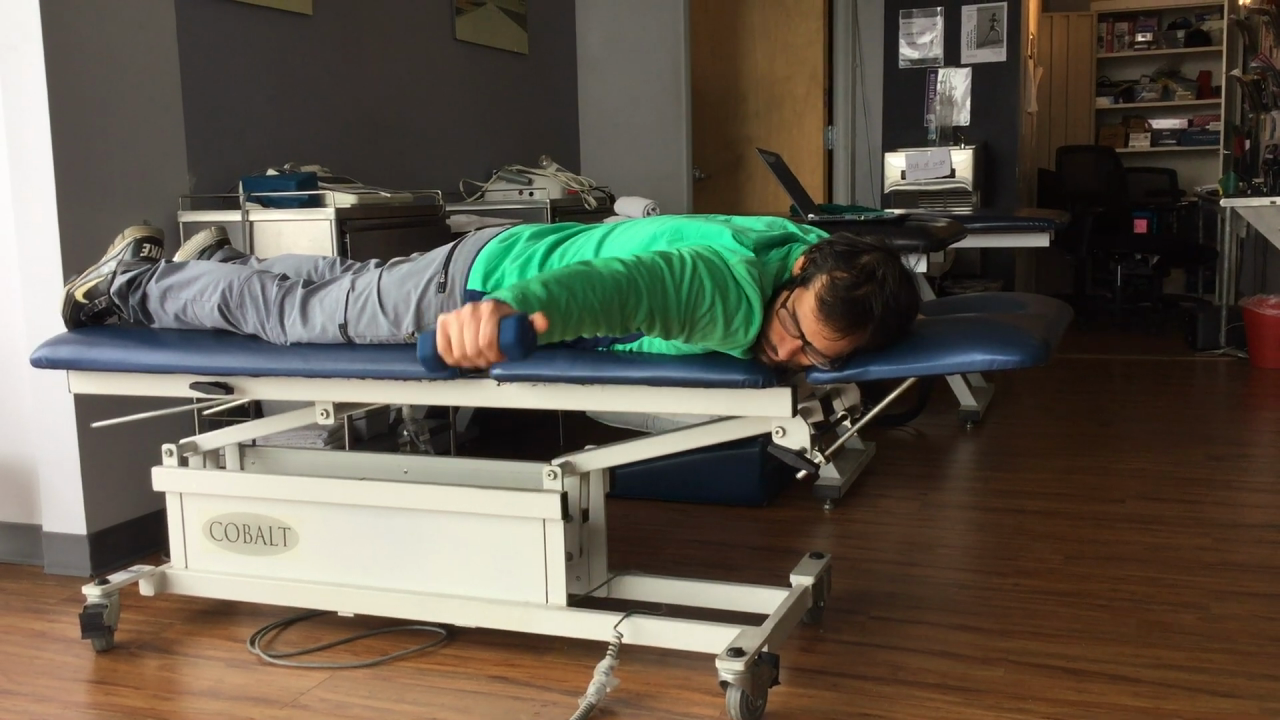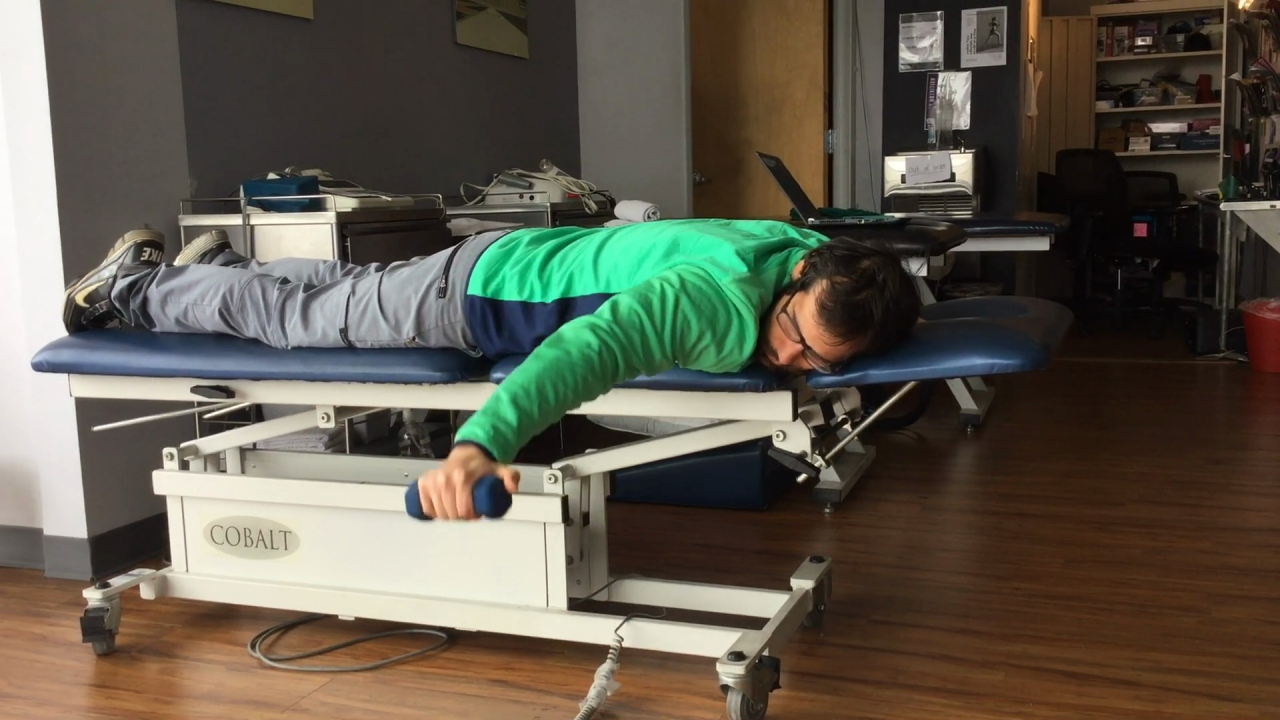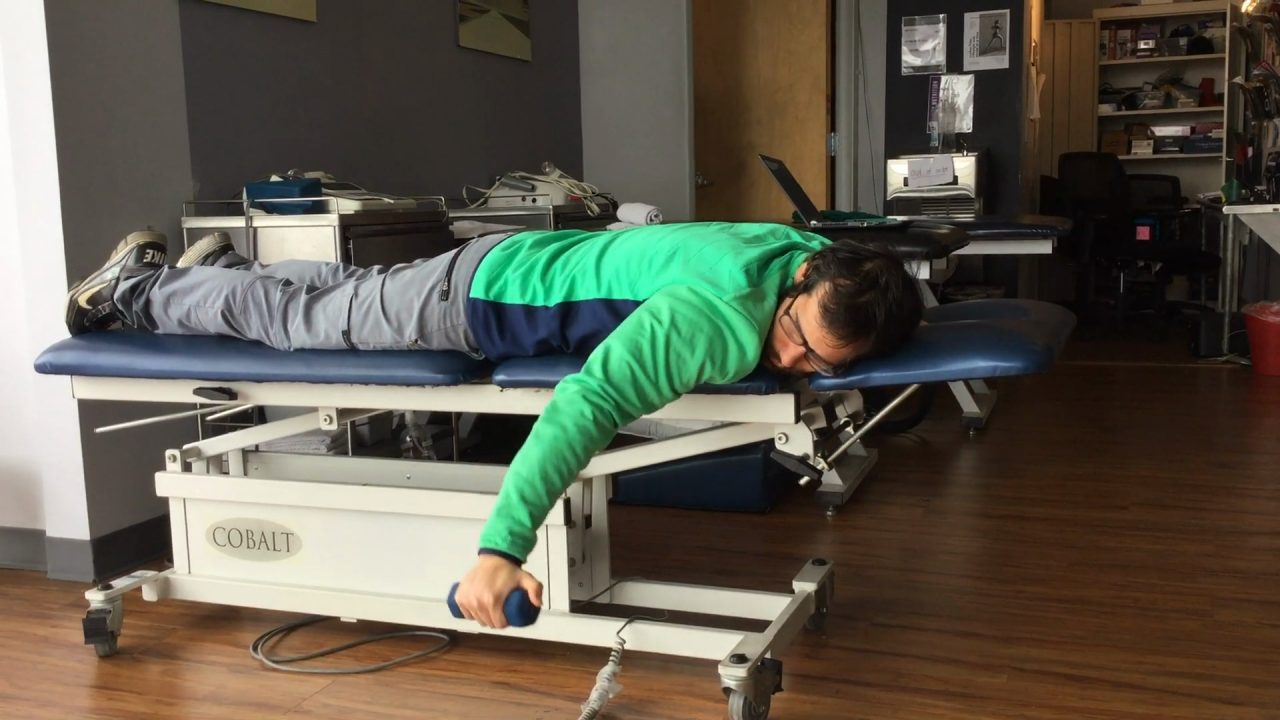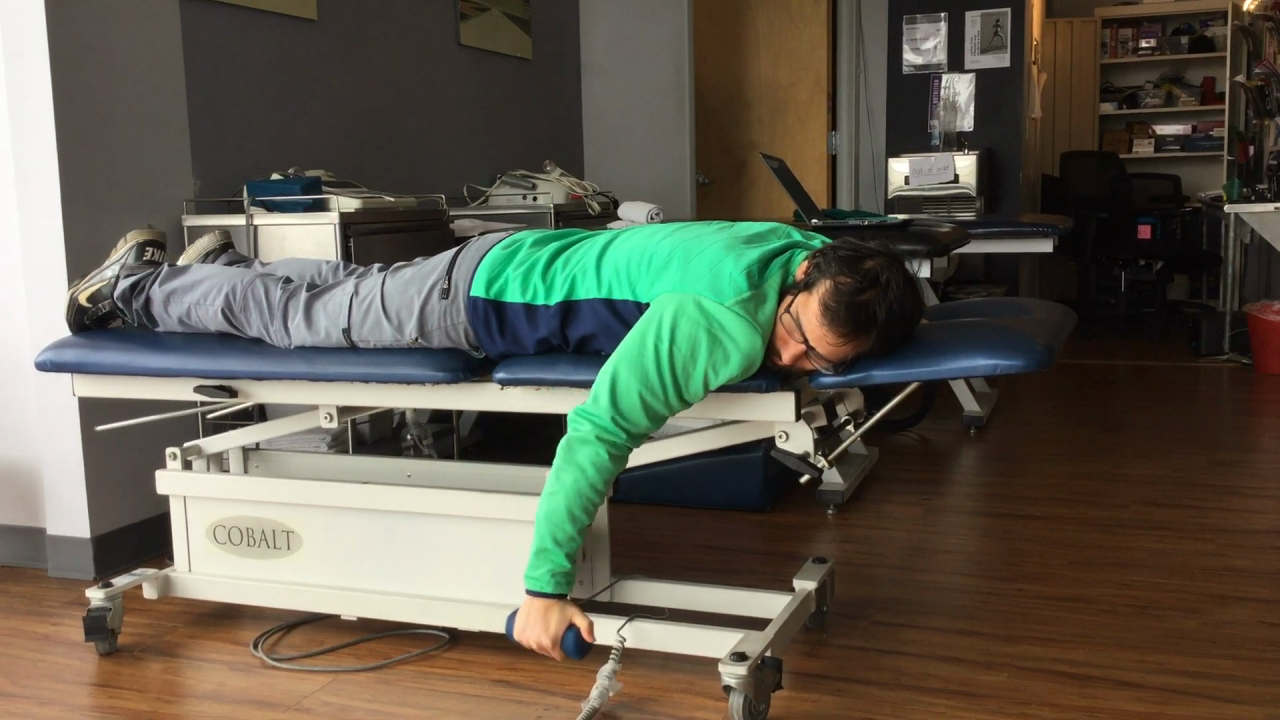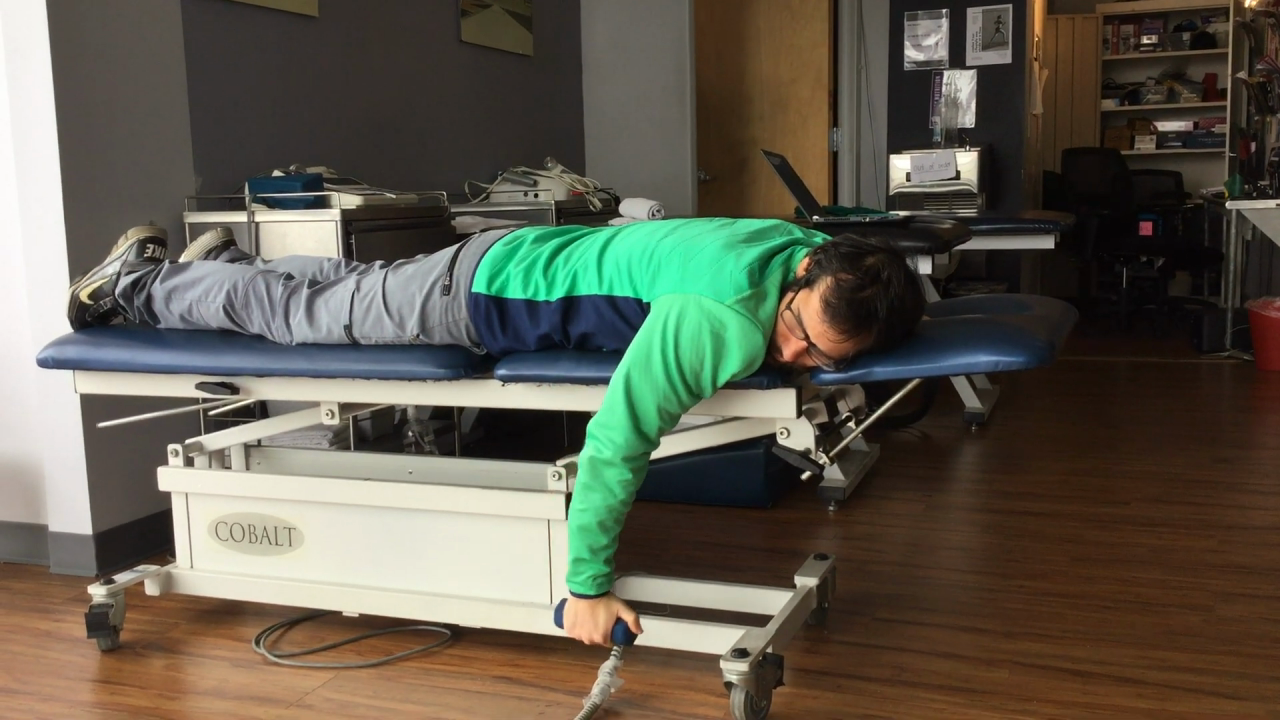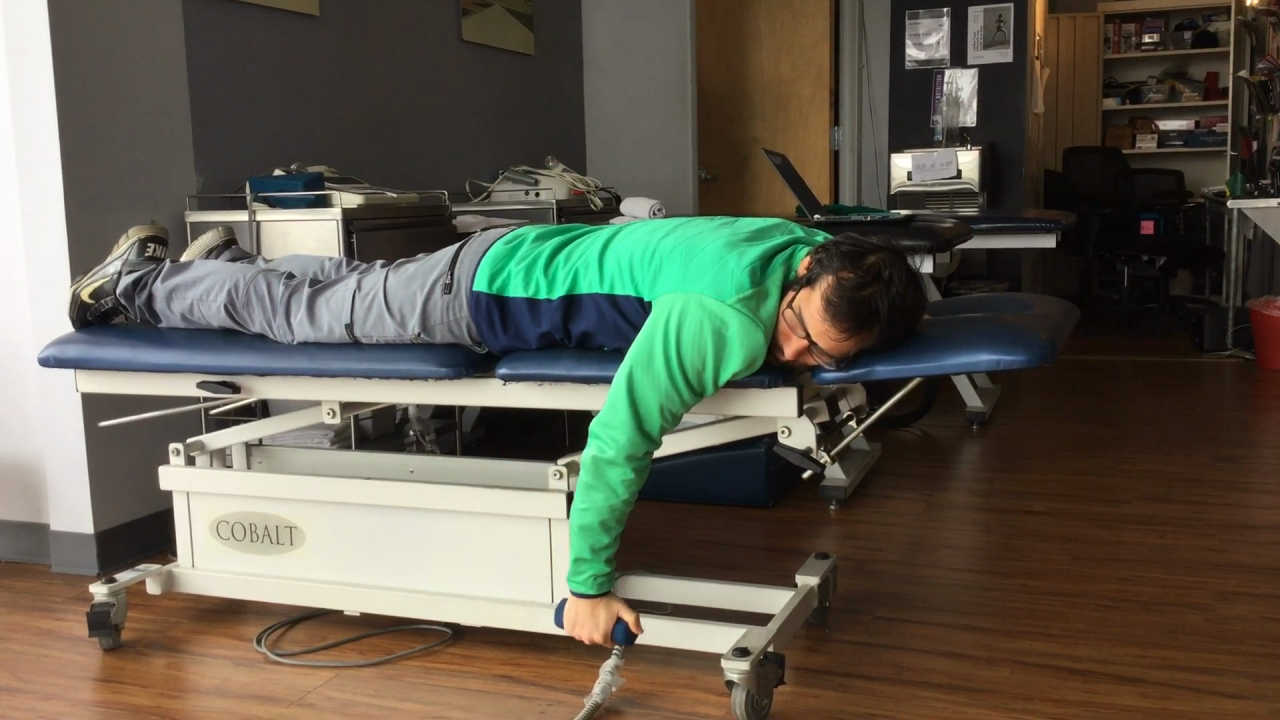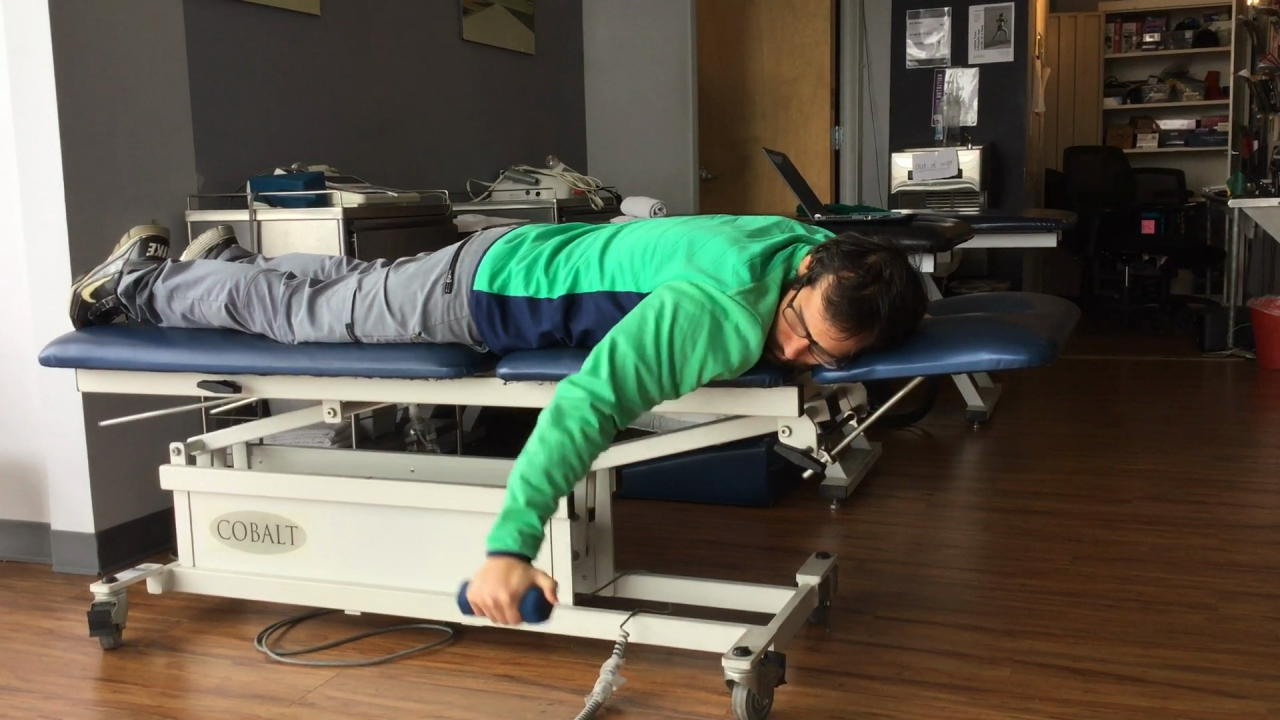
dt=0.4s
person 1, frame 1
left shoulder: (808, 242)
right shoulder: (730, 289)
right elbow: (605, 285)
right wrist: (503, 307)
left hip: (527, 251)
right hip: (492, 280)
left knee: (342, 289)
right knee: (288, 314)
left ankle: (224, 258)
right ankle: (136, 285)
person 1, frame 2
left shoulder: (806, 242)
right shoulder: (723, 305)
right elbow: (590, 347)
left wrist: (826, 359)
right wrist: (478, 442)
left hip: (531, 256)
right hip: (488, 294)
left knee: (334, 294)
right knee: (294, 315)
left ankle: (222, 259)
right ankle: (137, 288)
person 1, frame 3
left shoulder: (811, 247)
right shoulder: (720, 318)
right elbow: (587, 402)
left wrist: (831, 363)
right wrist: (500, 547)
left hip: (533, 256)
right hip: (491, 297)
left knee: (349, 289)
right knee: (292, 316)
left ankle: (226, 262)
right ankle: (138, 288)
person 1, frame 4
left shoulder: (816, 248)
right shoulder: (722, 323)
right elbow: (596, 431)
left wrist: (845, 347)
right wrist: (544, 587)
left hip: (533, 254)
right hip: (488, 296)
left knee: (352, 286)
right knee: (292, 315)
left ankle: (222, 262)
right ankle: (136, 285)
person 1, frame 5
left shoulder: (818, 248)
right shoulder: (723, 320)
right elbow: (614, 440)
left wrist: (853, 347)
right wrist: (586, 587)
left hip: (532, 251)
right hip: (487, 294)
left knee: (352, 282)
right knee: (294, 311)
left ankle: (222, 257)
right ankle: (138, 283)
person 1, frame 6
left shoulder: (820, 245)
right shoulder: (725, 317)
right elbow: (617, 438)
left wrist: (833, 352)
right wrist: (587, 585)
left hip: (534, 250)
right hip: (492, 293)
left knee: (353, 281)
right knee: (296, 312)
left ankle: (228, 258)
right ankle: (139, 283)
person 1, frame 7
left shoulder: (819, 241)
right shoulder: (725, 310)
right elbow: (589, 399)
left wrist: (832, 353)
right wrist: (510, 543)
left hip: (534, 249)
right hip: (492, 292)
left knee: (351, 285)
right knee: (297, 310)
left ankle: (229, 254)
right ankle: (139, 282)
